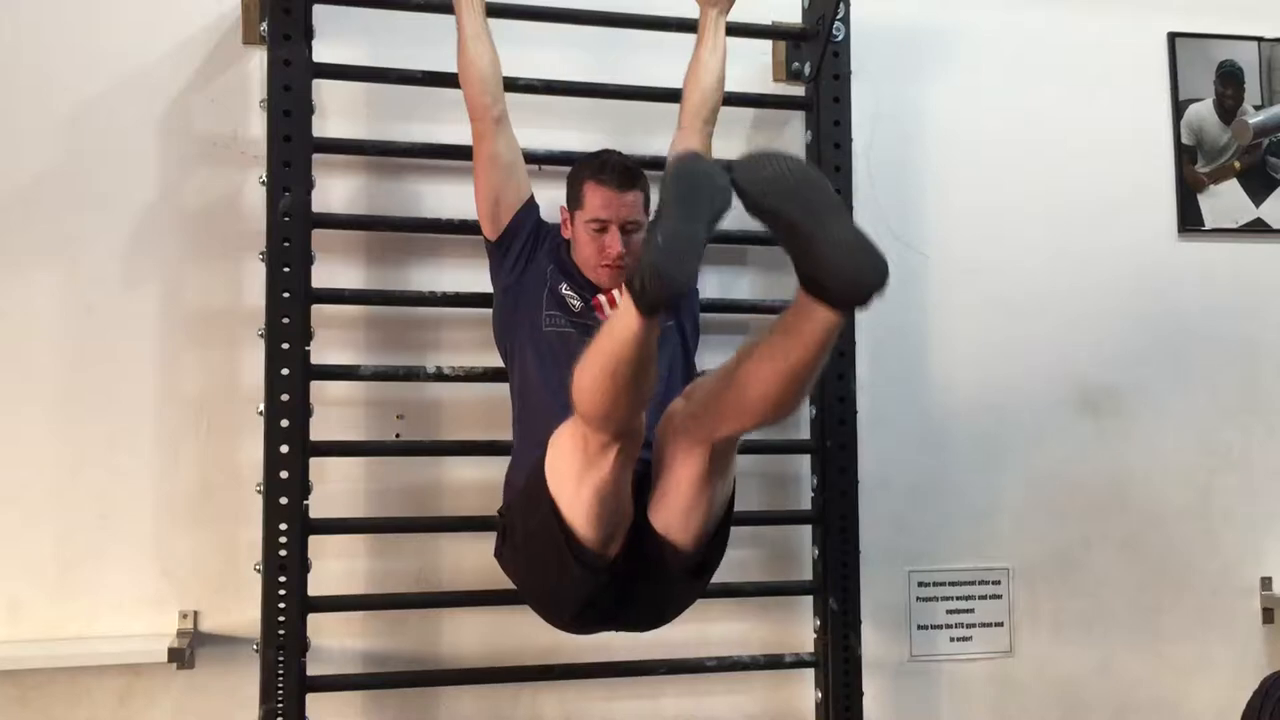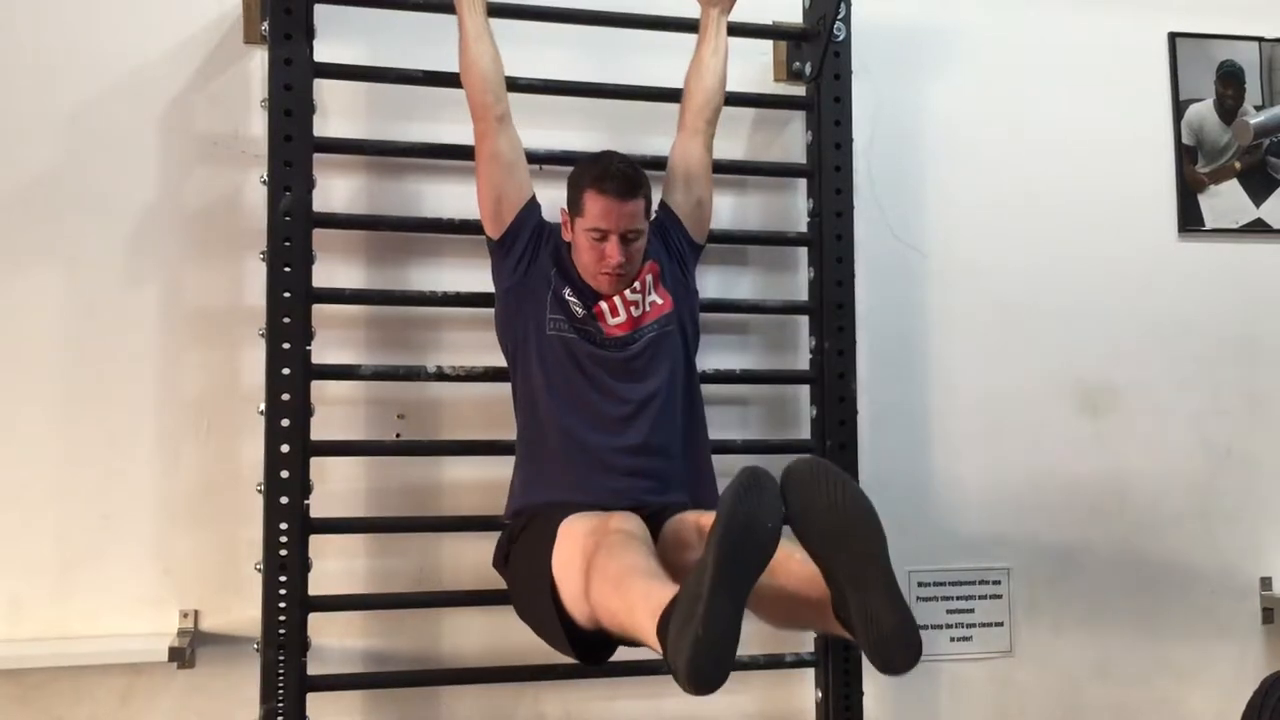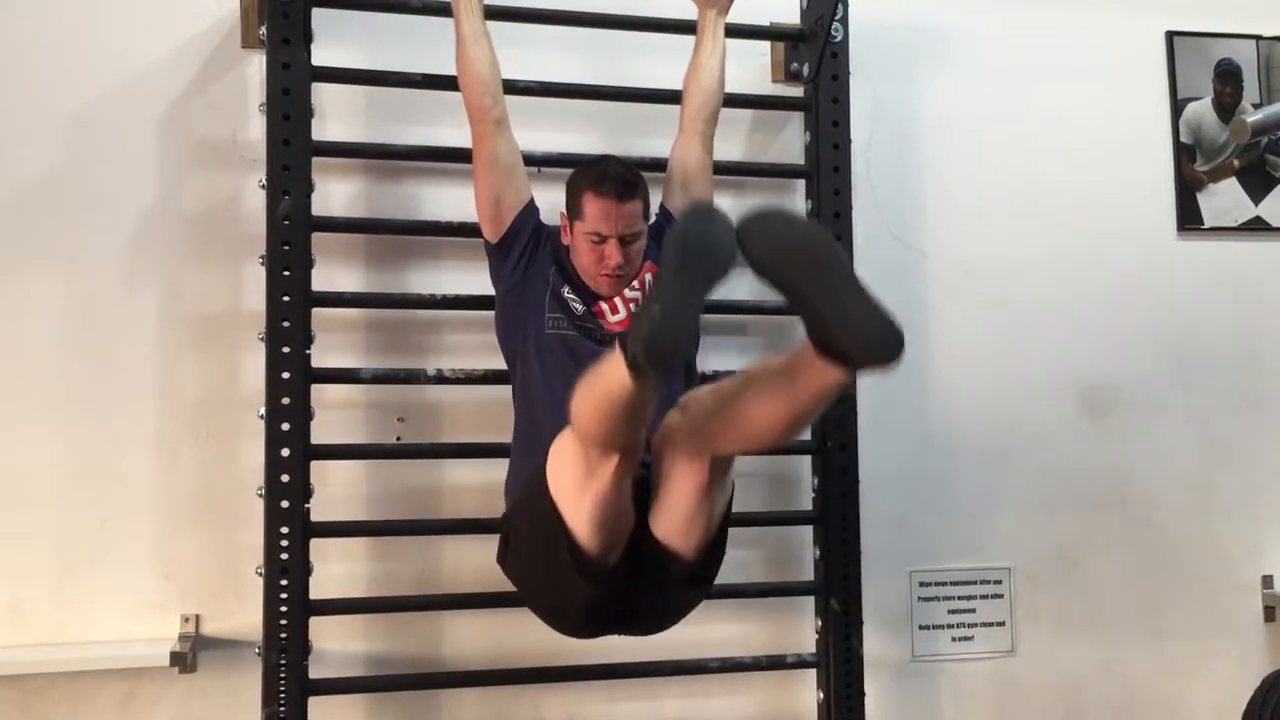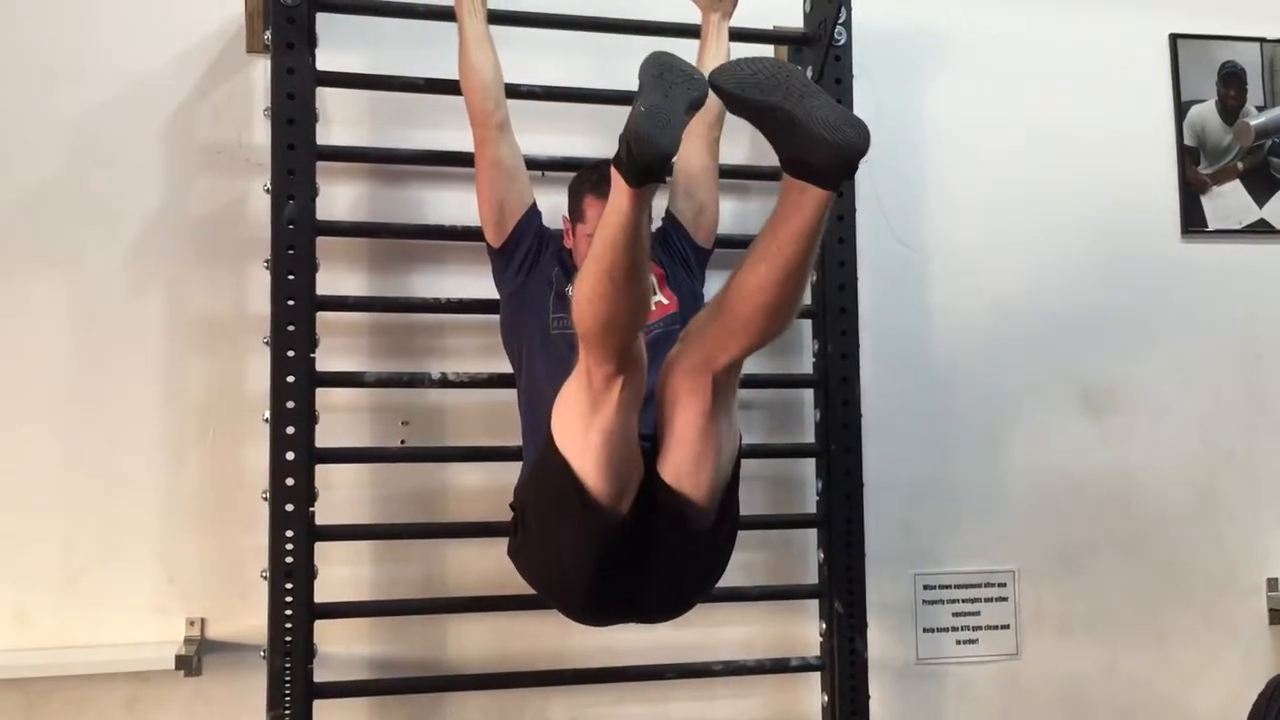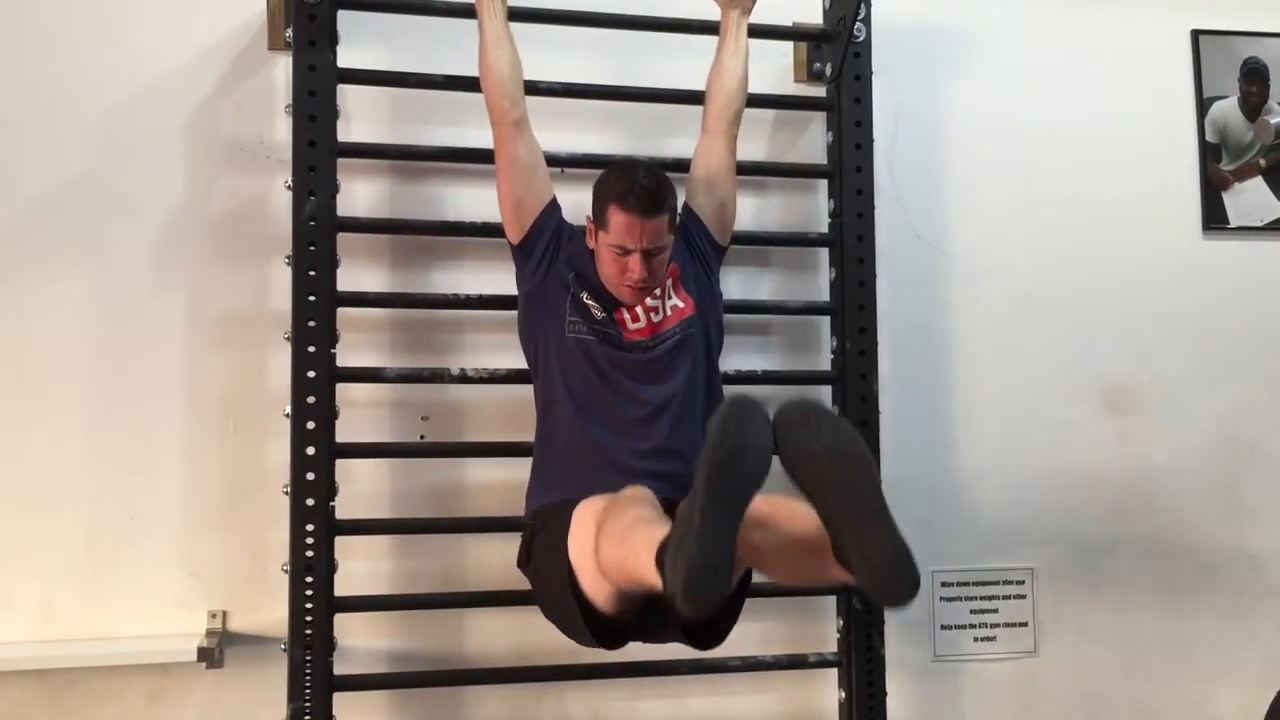
dt=1s
person 1, frame 1
left shoulder: (667, 262)
right shoulder: (530, 267)
left elbow: (695, 129)
right elbow: (489, 120)
left hip: (664, 553)
right hip: (565, 552)
left knee: (701, 417)
right knee: (610, 418)
left ankle: (830, 288)
right ankle: (654, 287)
person 1, frame 2
left shoulder: (669, 263)
right shoulder: (530, 269)
left elbow: (696, 129)
right elbow: (491, 121)
left hip: (669, 531)
right hip: (560, 539)
left knee: (712, 539)
right knee: (614, 539)
left ankle: (853, 604)
right ankle: (687, 625)
person 1, frame 3
left shoulder: (665, 261)
right shoulder: (529, 269)
left elbow: (697, 130)
right elbow: (489, 125)
left hip: (664, 562)
right hip: (565, 555)
left knee: (694, 424)
right knee: (603, 426)
left ankle: (836, 351)
right ankle: (649, 351)
person 1, frame 4
left shoulder: (676, 264)
right shoulder: (533, 268)
left elbow: (703, 133)
right elbow: (491, 127)
left hip: (680, 541)
right hip: (576, 544)
left knee: (704, 354)
right knee: (611, 354)
person 1, frame 5
left shoulder: (694, 265)
right shoulder: (552, 269)
left elbow: (720, 129)
right elbow: (510, 123)
left hip: (695, 551)
right hip: (581, 547)
left knee: (737, 514)
right knee: (631, 511)
left ankle: (858, 546)
right ankle: (688, 548)
